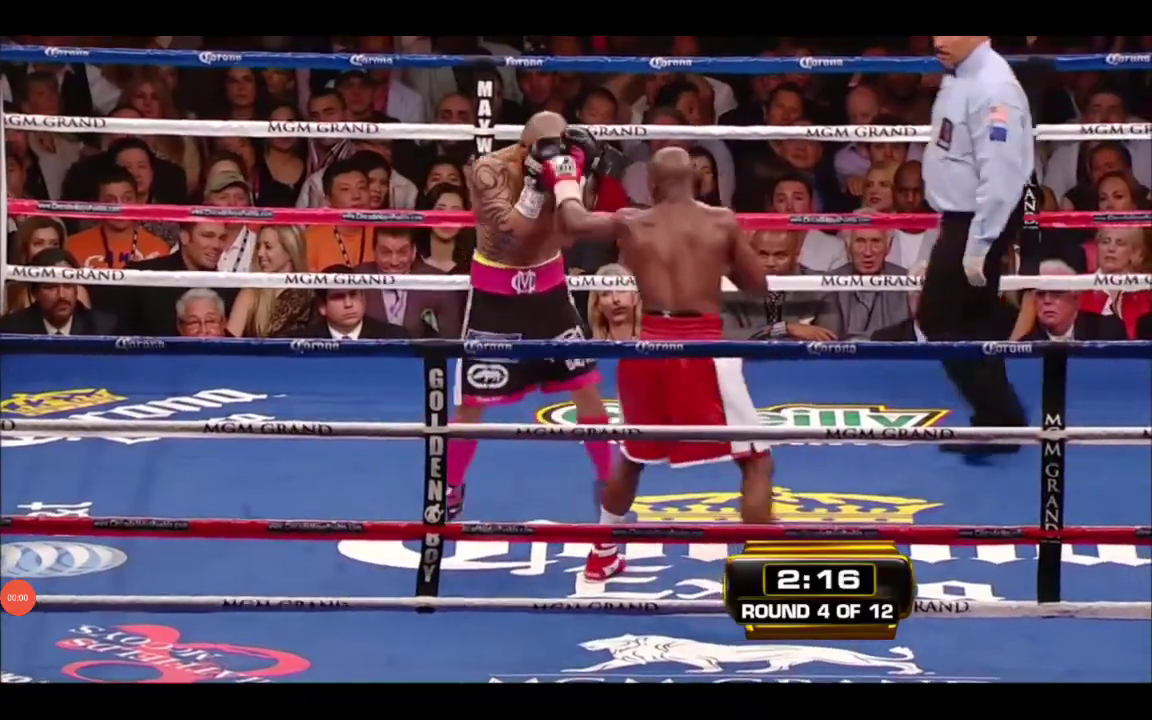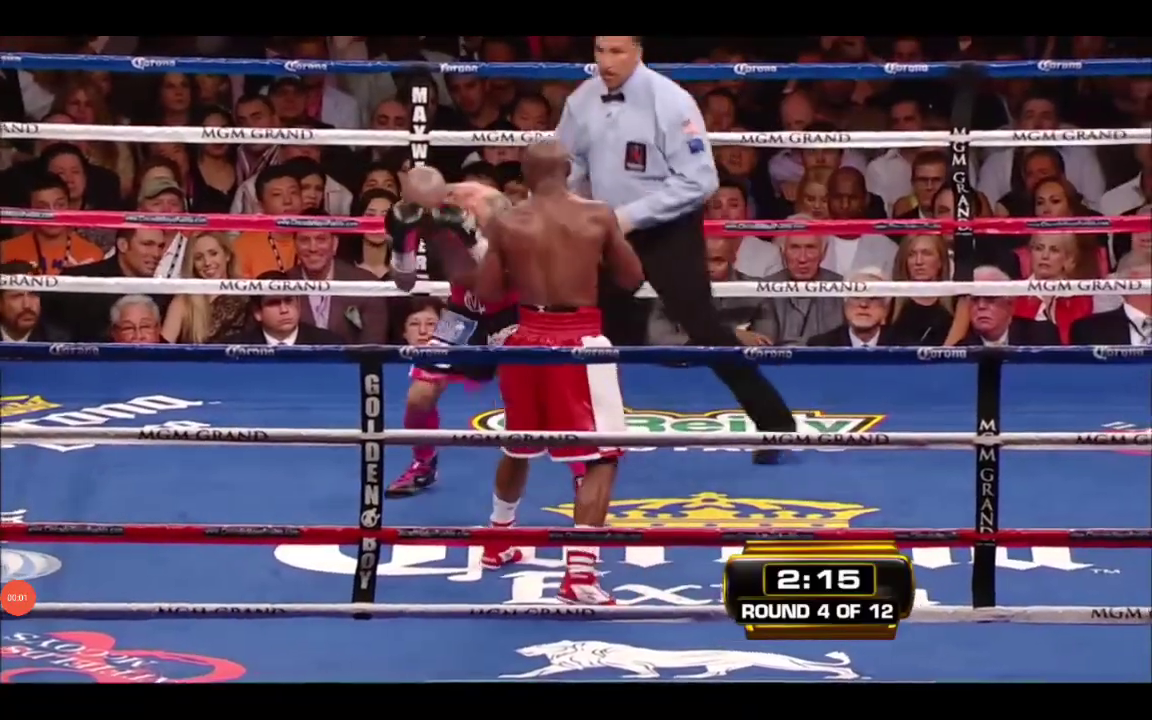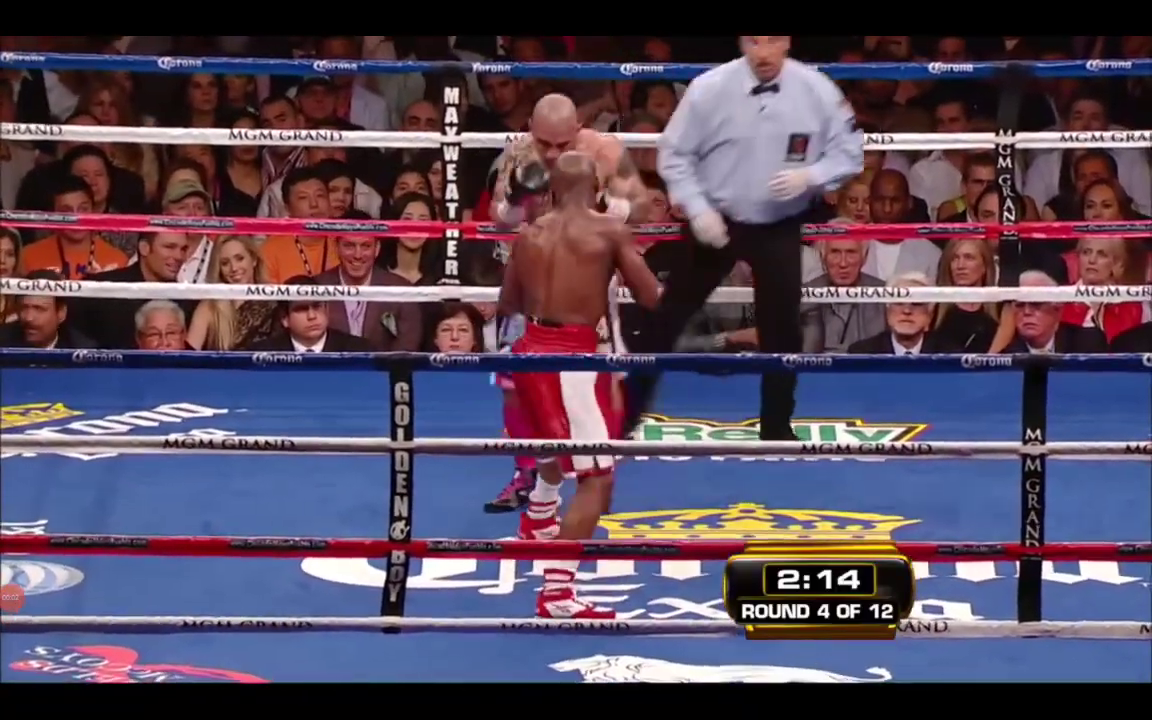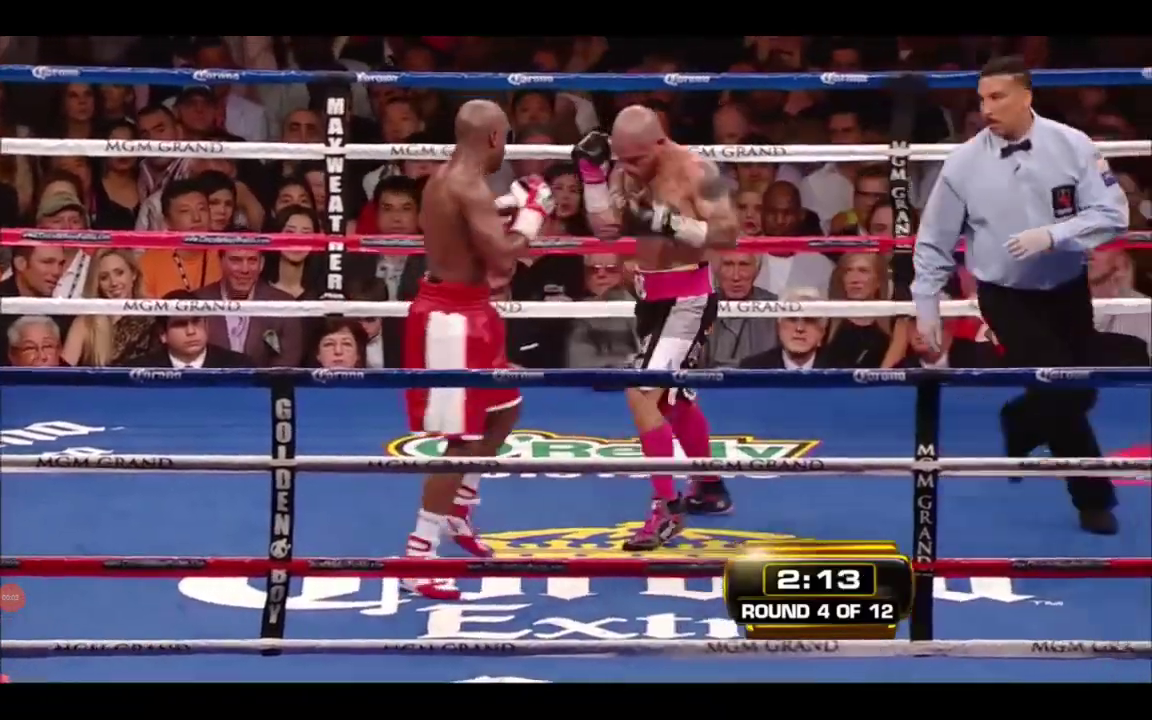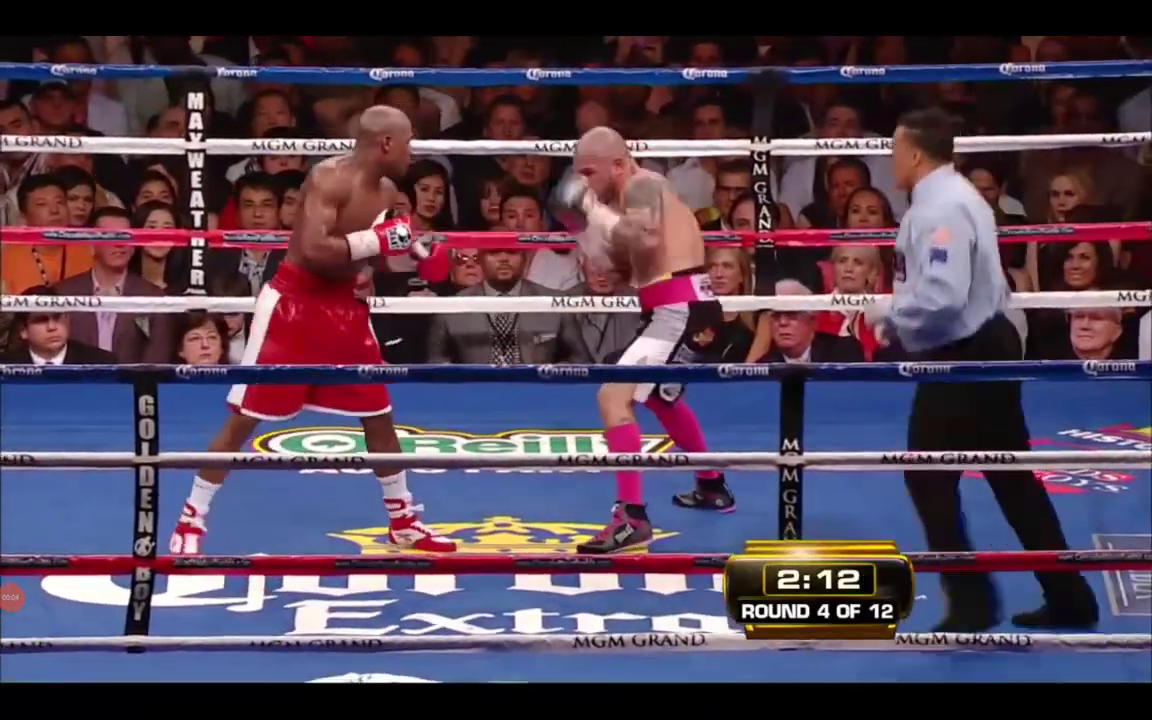
dt=1s
person 1, frame 1
left shoulder: (631, 223)
right shoulder: (724, 222)
left elbow: (575, 221)
right elbow: (757, 286)
left wrist: (564, 182)
left hip: (650, 345)
right hip: (704, 348)
left knee: (632, 456)
right knee: (756, 463)
left ankle: (602, 555)
person 1, frame 2
left shoulder: (504, 223)
right shoulder: (598, 215)
left elbow: (488, 295)
right elbow: (632, 279)
left hip: (529, 338)
right hip: (580, 340)
left knee: (518, 446)
right knee: (602, 458)
left ankle: (498, 541)
right ankle: (579, 575)
person 1, frame 3
left shoulder: (529, 234)
right shoulder: (610, 230)
left elbow: (508, 303)
right elbow: (649, 296)
right wrist: (619, 262)
left hip: (532, 347)
right hip: (571, 354)
left knee: (561, 438)
right knee: (597, 475)
left ankle: (537, 518)
right ankle: (556, 591)
person 1, frame 4
left shoulder: (444, 177)
right shoulder: (470, 189)
right elbow: (504, 261)
left wrist: (505, 204)
right wrist: (535, 210)
left hip: (445, 309)
right hip: (454, 317)
left knee: (503, 413)
right knee: (465, 441)
left ankle: (457, 516)
right ankle: (417, 556)
person 1, frame 5
left shoulder: (385, 192)
right shoulder: (329, 178)
left elbow: (385, 253)
right elbow: (313, 250)
left wrist: (413, 252)
right wrist: (378, 240)
left hip: (344, 309)
right hip: (292, 304)
left knee: (379, 415)
right knee: (243, 419)
left ankle: (403, 520)
right ankle: (191, 517)
person 2, frame 1
left shoulder: (992, 86)
right shoulder: (961, 75)
left elbow: (1001, 174)
left wrist: (980, 242)
left hip: (980, 223)
right hip: (962, 218)
left knee: (940, 318)
right knee: (974, 322)
left ankle: (1004, 419)
right ankle: (993, 425)
person 2, frame 2
left shoulder: (670, 102)
right shoulder: (582, 101)
left elbow: (697, 180)
right elbow: (567, 164)
left wrist: (632, 213)
left hip: (670, 231)
right hip: (616, 232)
left knee: (704, 328)
left ankle: (775, 422)
person 2, frame 3
left shoulder: (816, 91)
right shoulder: (710, 88)
left elbow: (848, 153)
right elbow: (674, 154)
left wrist: (810, 175)
right wrist: (698, 210)
left hip: (778, 228)
right hip: (715, 222)
left knee: (781, 327)
right knee: (671, 314)
left ankle: (776, 425)
right ankle: (628, 409)
person 2, frame 4
left shoulder: (1073, 146)
right shoulder: (963, 163)
left elbow: (1112, 213)
right elbow: (934, 239)
left wrist: (1052, 236)
right wrist: (926, 305)
left hip: (1067, 290)
right hip: (1006, 296)
left knee: (1078, 391)
right knee: (1054, 393)
left ankle: (1018, 424)
right ankle: (1094, 496)
person 2, frame 5
left shoulder: (941, 208)
right shoulder: (948, 197)
left elbow: (942, 297)
left wrist: (892, 315)
right wrist: (899, 323)
left hip: (963, 356)
right hip: (985, 346)
left knee: (928, 478)
right knee: (1011, 475)
left ankle: (973, 601)
right ankle: (1067, 596)
person 3, frame 1
right shoulder: (490, 169)
right elbow: (509, 234)
right wrist: (537, 179)
left hip: (547, 288)
right hip: (495, 293)
left knee: (586, 389)
right knee: (473, 400)
left ankle: (609, 485)
right ankle: (451, 493)
person 3, frame 2
left shoulder: (487, 204)
right shoulder: (409, 215)
right elbow: (404, 283)
left wrist: (469, 237)
right wrist: (401, 240)
left hip: (506, 303)
right hip: (464, 302)
right knee: (418, 396)
left ankle: (583, 479)
right ankle: (423, 464)
person 3, frame 3
left shoulder: (608, 151)
right shoulder: (520, 152)
left elbow: (641, 207)
right elbow: (501, 221)
left wrist: (603, 204)
right wrist: (515, 193)
right knee: (514, 386)
right ankle: (526, 474)
person 3, frame 4
left shoulder: (698, 171)
right shoulder: (628, 172)
left elbow: (727, 232)
right elbow: (607, 229)
left wrist: (670, 224)
right wrist: (594, 174)
left hip: (686, 299)
right hip: (653, 295)
left knee: (644, 397)
right knee: (675, 398)
left ankle: (665, 510)
right ankle: (709, 489)
person 3, frame 5
left shoulder: (641, 185)
right shoulder: (631, 198)
left elbow: (643, 241)
right elbow: (618, 265)
left wrist: (588, 206)
right wrist: (581, 217)
left hip: (680, 310)
right hip: (683, 310)
left knee: (613, 396)
right knee: (661, 396)
left ankle: (632, 517)
right ankle: (712, 487)
